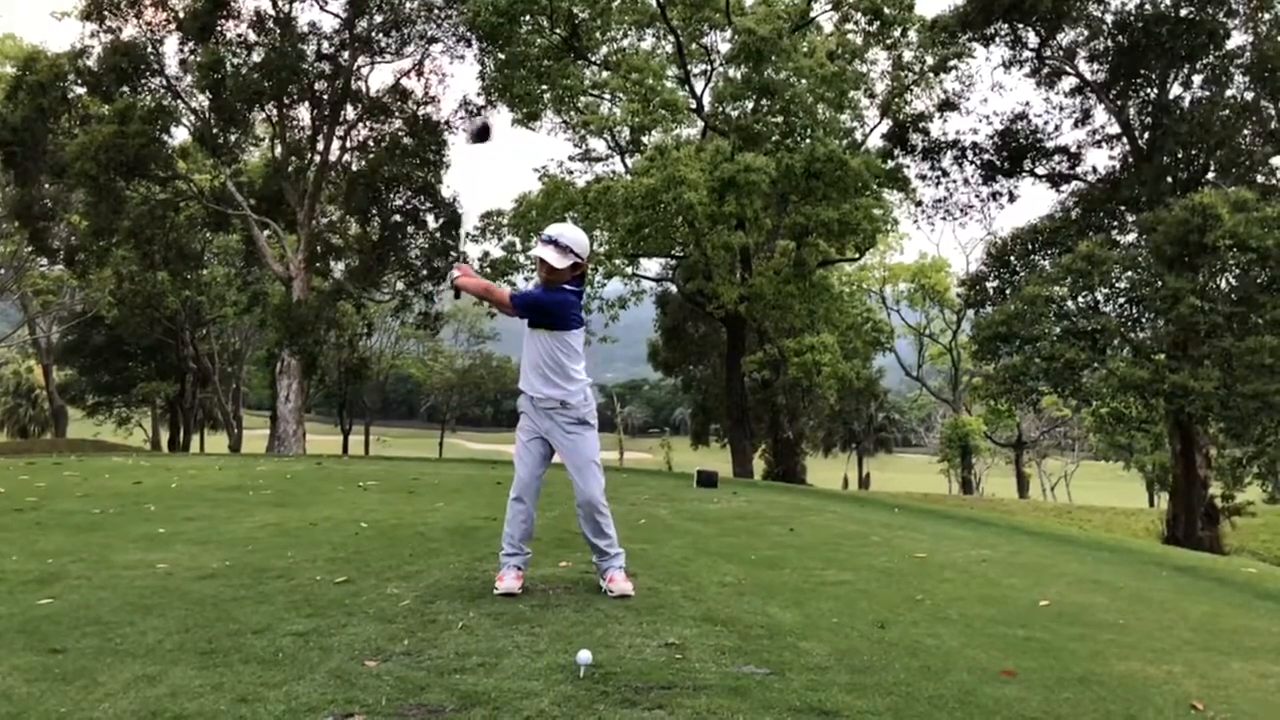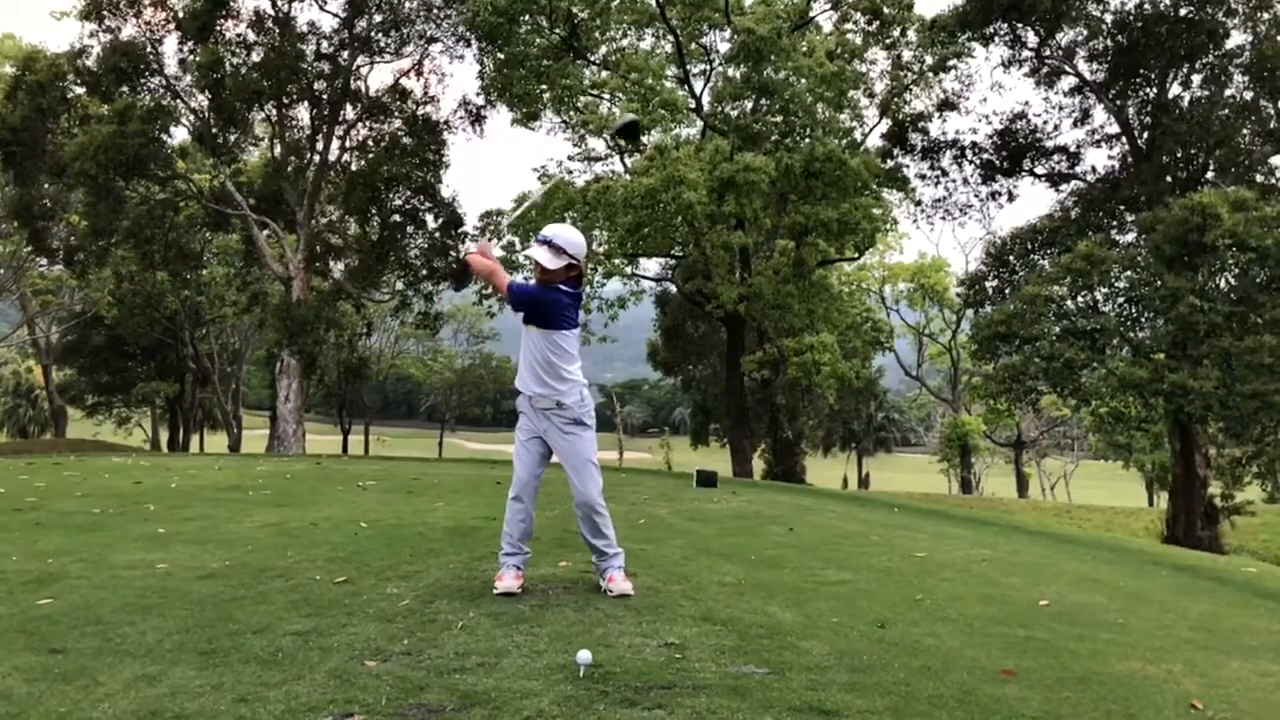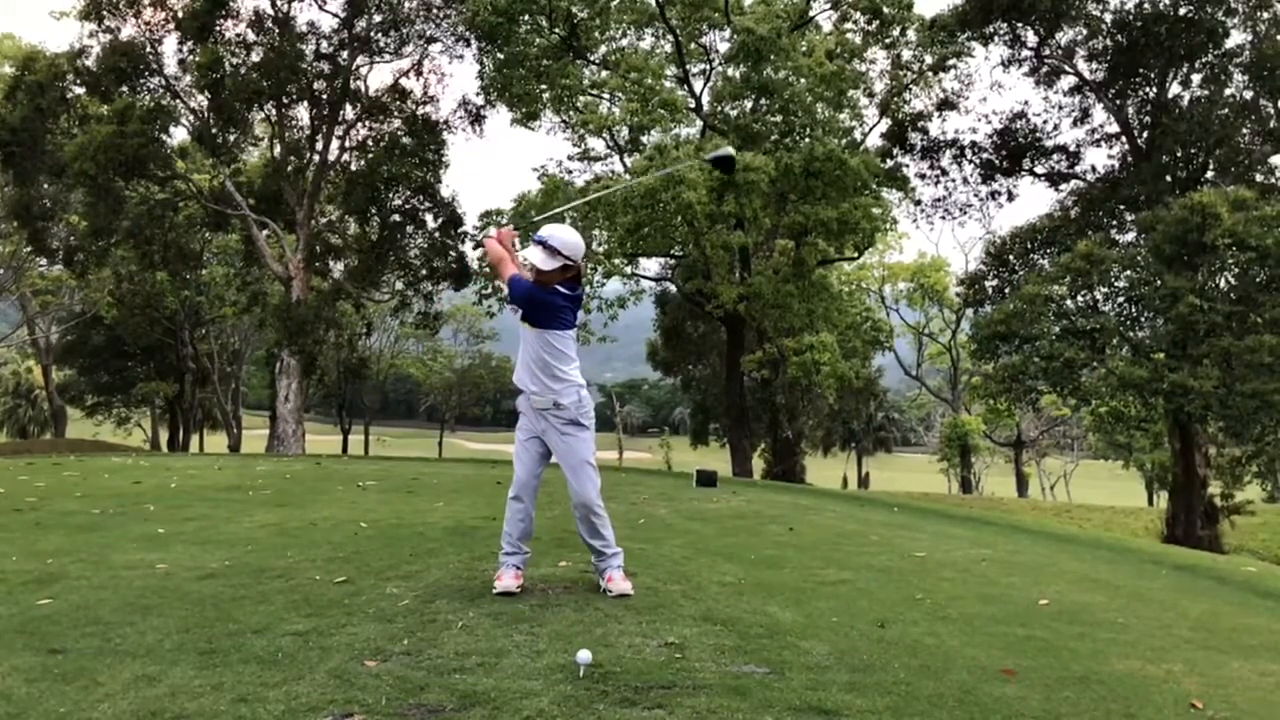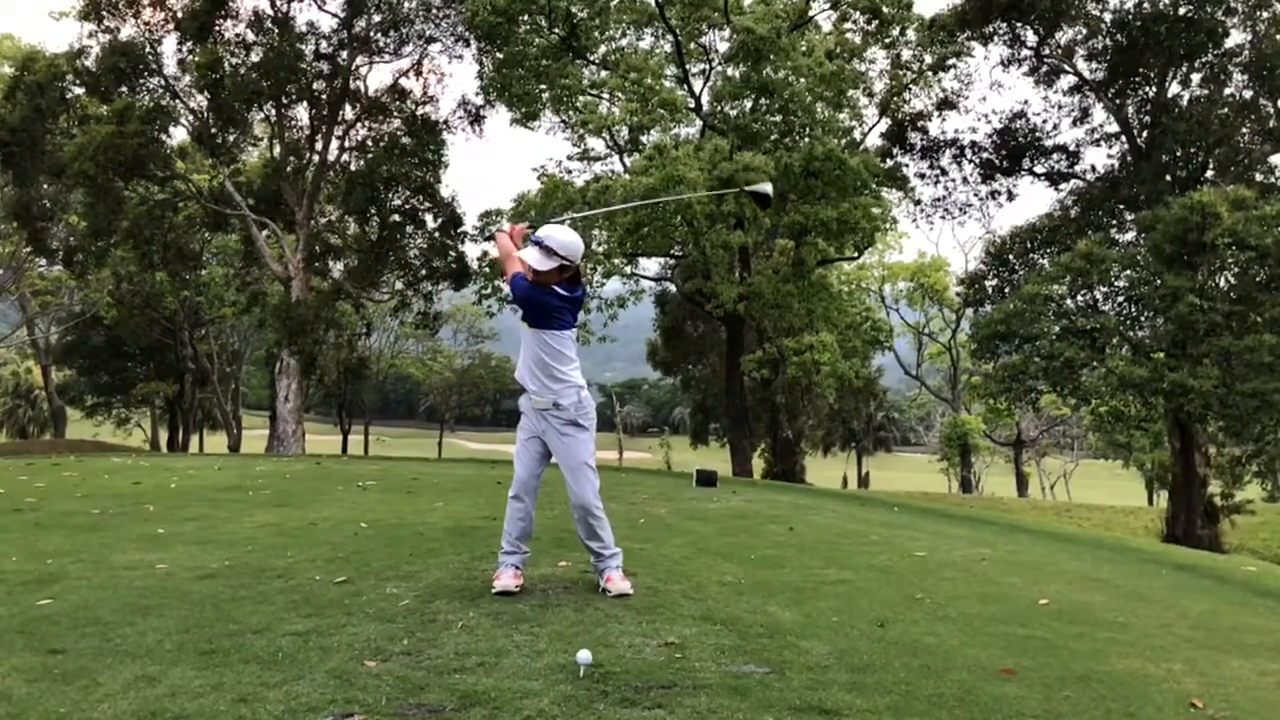
dt=0.5s
person 1, frame 1
left shoulder: (558, 300)
right shoulder: (548, 290)
left elbow: (496, 296)
left wrist: (461, 279)
right wrist: (472, 280)
left hip: (571, 411)
right hip: (534, 407)
left knee: (590, 493)
right knee: (523, 489)
left ankle: (611, 566)
right ankle: (512, 565)
person 1, frame 2
left shoulder: (551, 299)
right shoulder: (549, 289)
left elbow: (498, 279)
left wrist: (474, 256)
right wrist: (487, 258)
left hip: (568, 411)
right hip: (533, 407)
left knee: (588, 494)
right knee: (522, 488)
left ankle: (611, 566)
right ankle: (512, 564)
person 1, frame 3
left shoulder: (546, 299)
right shoulder: (557, 289)
left elbow: (503, 267)
right elbow: (520, 273)
left wrist: (494, 242)
left hip: (567, 410)
right hip: (533, 407)
left knee: (585, 494)
right knee: (522, 487)
left ankle: (610, 565)
right ankle: (512, 564)
person 1, frame 4
left shoulder: (543, 299)
right shoulder: (569, 291)
left elbow: (509, 262)
right elbow: (521, 265)
left wrist: (504, 235)
left hip: (568, 411)
right hip: (534, 407)
left knee: (584, 495)
right knee: (522, 487)
left ankle: (609, 566)
right ankle: (511, 563)
